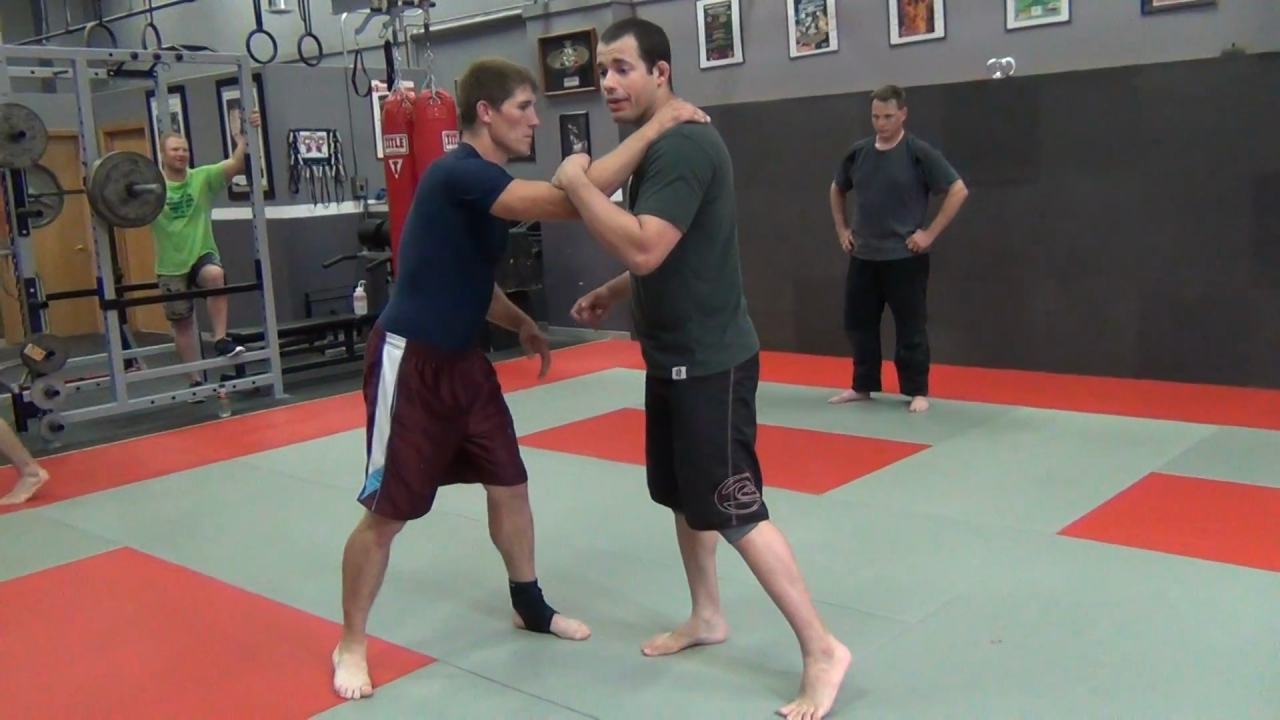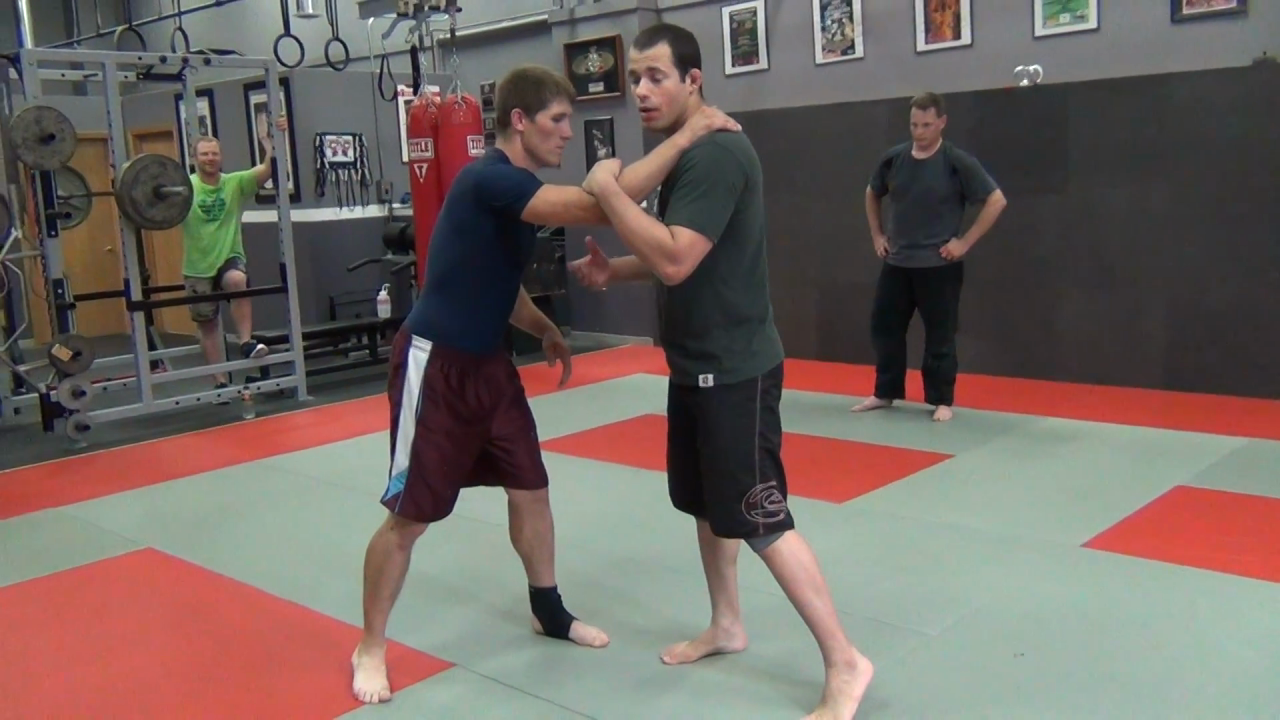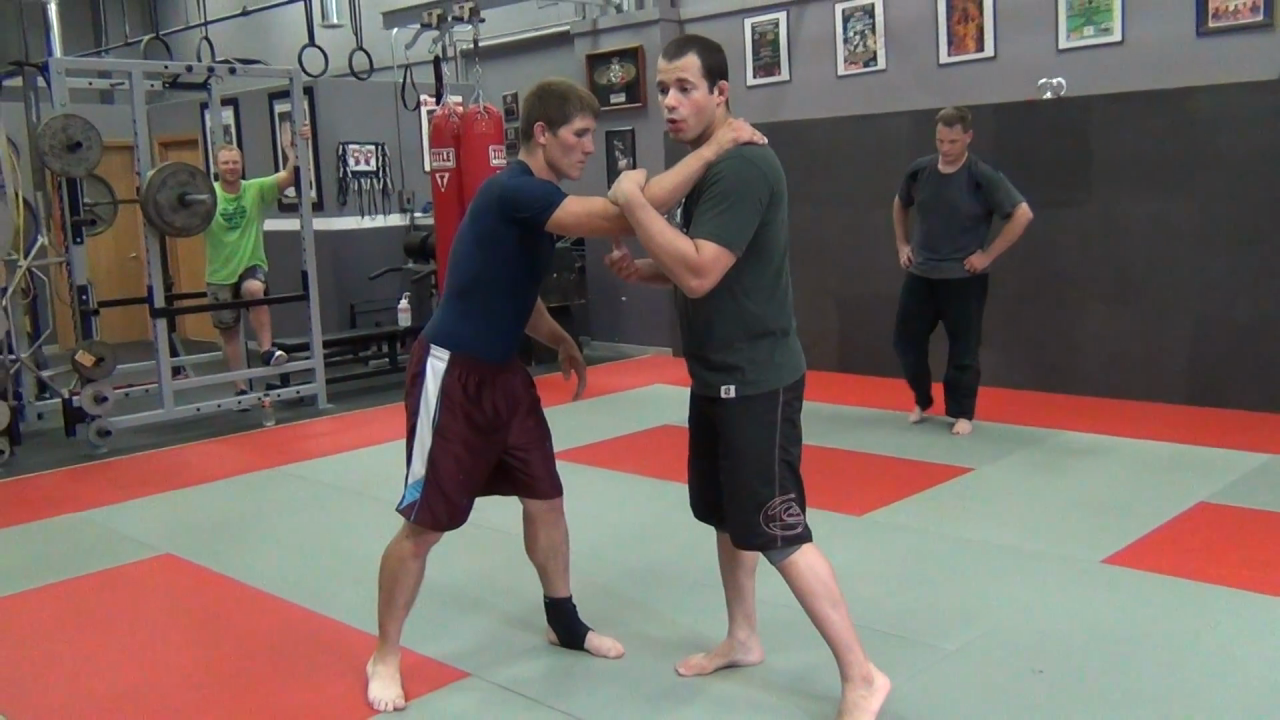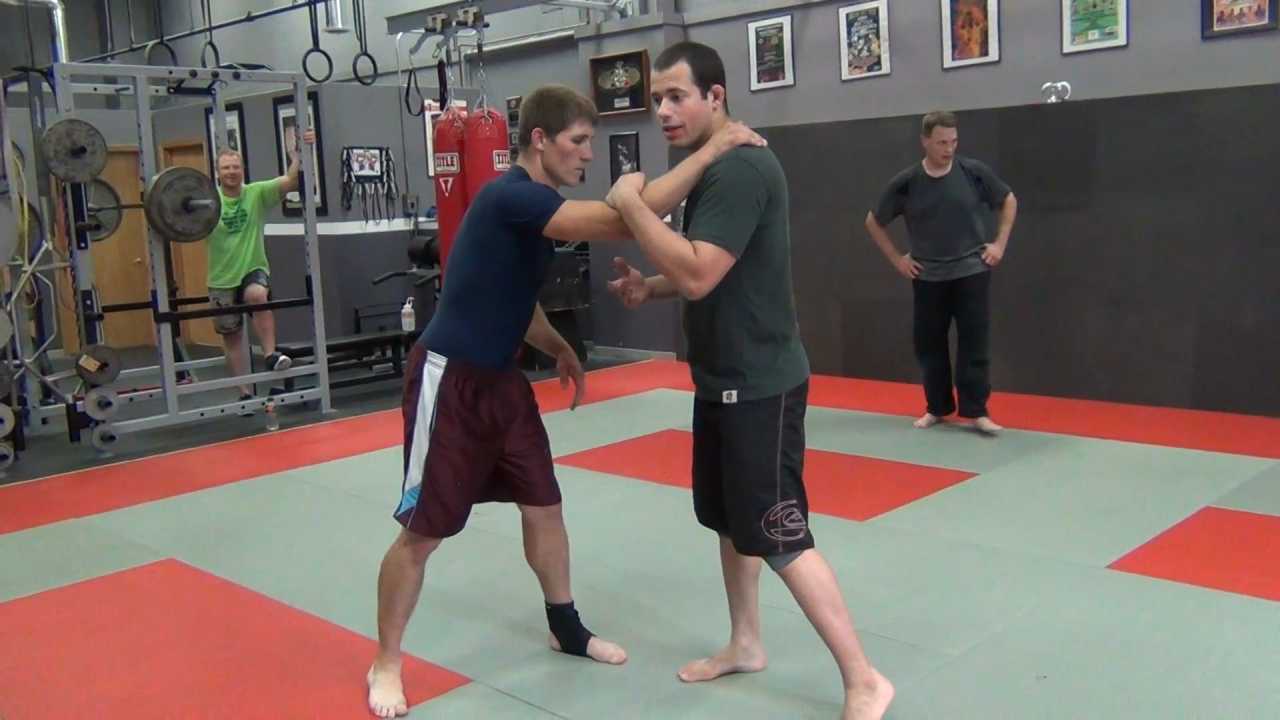
dt=0.5s
person 1, frame 1
left shoulder: (683, 147)
right shoulder: (664, 144)
left elbow: (643, 249)
left wrist: (577, 181)
right wrist: (612, 292)
left hip: (710, 360)
right hip: (676, 354)
left knee: (733, 509)
right knee: (683, 494)
left ankle: (822, 650)
right ankle: (707, 616)
person 1, frame 2
left shoulder: (716, 153)
right shoulder: (688, 152)
left elbow: (677, 260)
left wrist: (608, 189)
right wrist: (614, 270)
left hip: (735, 369)
right hip: (697, 363)
left knee: (760, 520)
right knee: (706, 503)
left ankle: (845, 663)
right ankle: (726, 626)
person 1, frame 3
left shoulder: (743, 167)
right shoulder: (709, 164)
left elbow: (700, 274)
left wrist: (633, 200)
right wrist: (642, 268)
left hip: (756, 380)
right hip: (718, 374)
left knee: (777, 531)
right knee: (725, 513)
right ankle: (742, 638)
person 1, frame 4
left shoulder: (740, 169)
right shoulder: (713, 169)
left elbow: (698, 276)
left wrist: (631, 203)
right wrist: (649, 287)
left hip: (759, 385)
right hip: (723, 378)
left knee: (778, 537)
right knee: (729, 518)
right ankle: (746, 644)
person 2, frame 1
left shoulder: (489, 183)
right shoulder: (457, 175)
right elbow: (572, 201)
left wrist: (518, 321)
right wrist: (655, 127)
left hip: (463, 358)
right hip: (410, 362)
left knee: (509, 484)
right knee: (386, 513)
left ankle: (529, 604)
right ankle: (351, 645)
person 2, frame 2
left shoulder: (520, 188)
right shoulder: (489, 181)
right elbow: (601, 205)
left wrist: (544, 328)
right wrist: (686, 135)
left hip: (487, 362)
right hip: (435, 366)
left knee: (530, 488)
right knee: (408, 516)
left ankle: (548, 611)
right ankle: (370, 648)
person 2, frame 3
left shoulder: (540, 199)
right shoulder: (513, 193)
right elbow: (624, 215)
left wrist: (559, 340)
right wrist: (713, 148)
left hip: (503, 371)
right hip: (452, 373)
left knee: (544, 498)
right knee: (424, 524)
left ankle: (563, 621)
right ankle: (384, 656)
person 2, frame 4
left shoulder: (539, 206)
right shoulder: (509, 198)
right elbow: (622, 220)
left wrist: (558, 348)
right wrist: (710, 151)
left hip: (501, 378)
right hip: (449, 381)
left knee: (544, 505)
right knee: (422, 531)
left ankle: (565, 628)
right ankle: (386, 663)
person 3, frame 1
left shoulder: (919, 153)
right shoulder: (857, 153)
left elbow: (958, 191)
right elbow: (837, 190)
left wrist: (930, 232)
right wrist: (842, 229)
left hip: (905, 257)
right hip: (863, 256)
left knee: (910, 325)
right knee: (858, 322)
left ankle: (917, 391)
right ankle: (862, 385)
person 3, frame 2
left shoulder: (957, 162)
right shoulder: (893, 158)
left elbow: (996, 200)
right elbow: (872, 194)
left wrist: (965, 241)
right wrist: (877, 234)
left hip: (939, 265)
right hip: (896, 262)
left knee: (940, 334)
right knee: (884, 327)
left ankle: (942, 401)
right ankle: (885, 392)
person 3, frame 3
left shoulder: (983, 177)
right shoulder: (919, 170)
left elbow: (1023, 214)
right elbow: (900, 204)
left wrist: (988, 254)
right wrist: (902, 244)
left hip: (963, 277)
right hip: (920, 273)
left knee: (963, 347)
right knee: (907, 338)
left ankle: (962, 413)
right ankle: (921, 402)
person 3, frame 4
left shoulder: (975, 172)
right shoulder: (906, 183)
left elbow: (1008, 201)
right elbow: (873, 221)
left wrist: (1000, 243)
right wrist: (897, 259)
left hip: (972, 272)
right hip: (928, 277)
left knee: (974, 342)
right knee: (929, 345)
left ankle: (977, 411)
right ankle: (937, 408)
person 4, frame 1
left shoulder: (203, 177)
left elbow: (237, 164)
left wrist: (245, 135)
left hip: (202, 255)
right hip: (171, 266)
left knee: (215, 275)
right knee: (182, 324)
left ankle: (221, 339)
right ankle: (196, 380)
person 4, frame 2
left shoulder: (236, 183)
left elbow: (268, 169)
left wrist: (273, 140)
left hip: (229, 257)
right hip: (198, 267)
left knee: (237, 281)
right knee: (207, 325)
left ankle: (246, 342)
right ankle: (221, 382)
person 4, frame 3
left shoulder: (256, 190)
left elbow: (290, 177)
left wrist: (295, 149)
left hip: (251, 265)
right hip: (220, 274)
left knee: (254, 291)
right knee: (229, 332)
left ankle: (267, 349)
right ankle: (241, 389)
person 4, frame 4
left shoulder: (257, 193)
left elbow: (291, 181)
left wrist: (298, 154)
left hip: (253, 269)
right hip: (222, 279)
left knee: (258, 295)
right knee: (232, 336)
left ankle: (271, 354)
right ankle: (245, 393)
